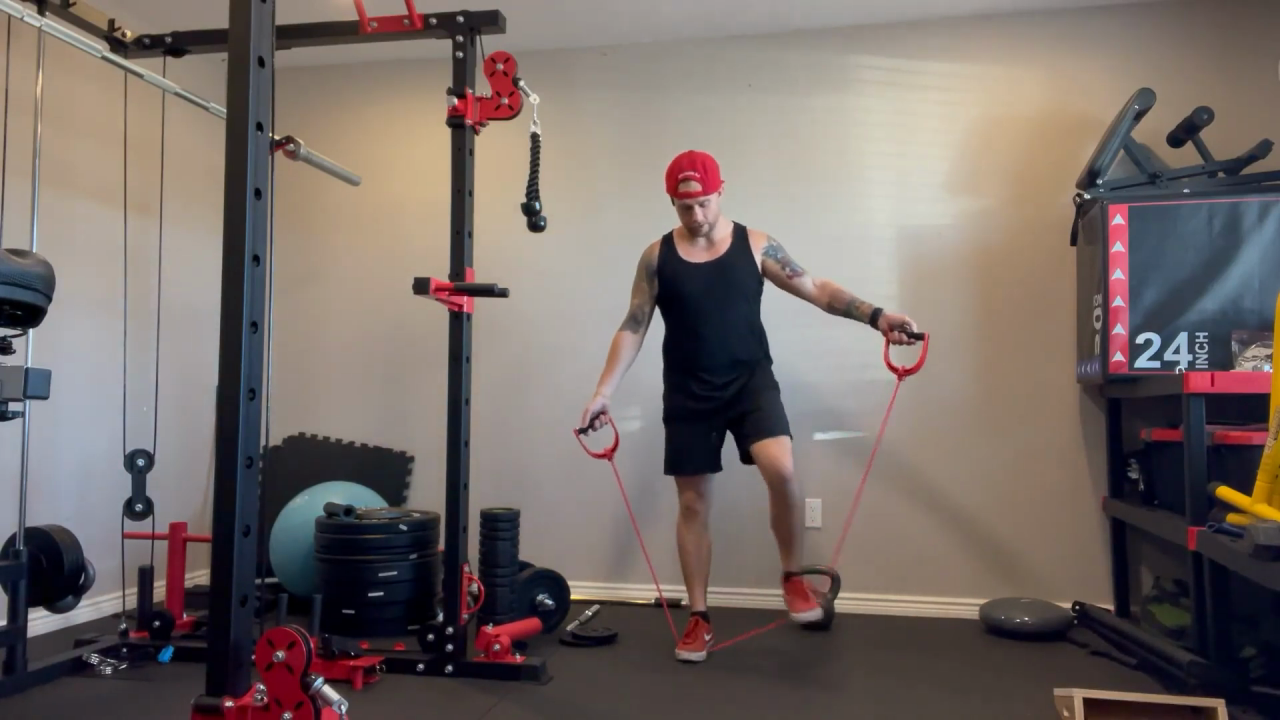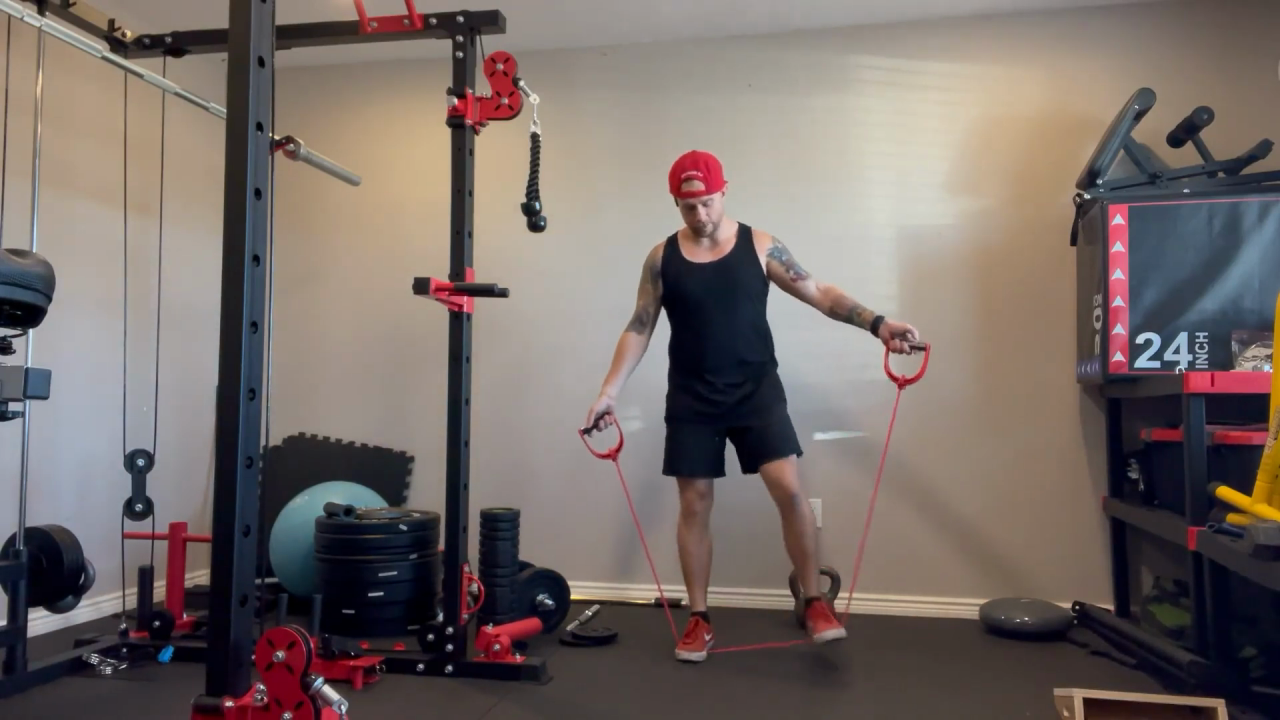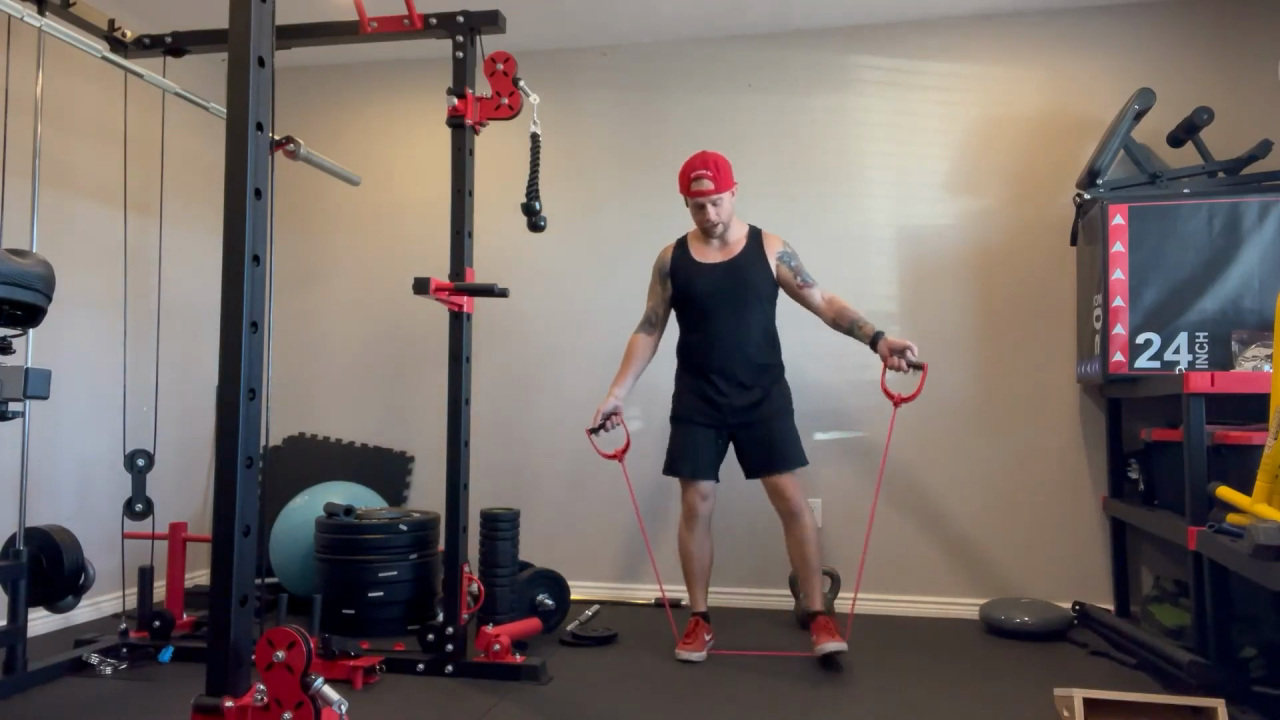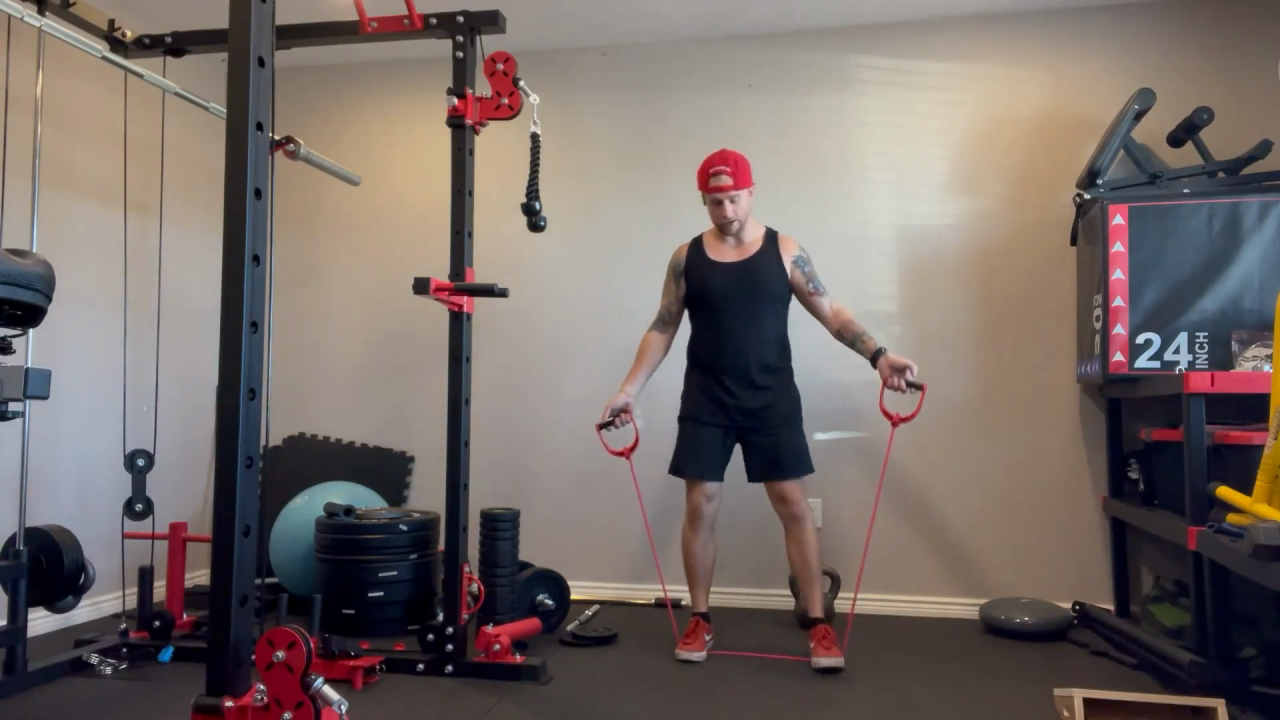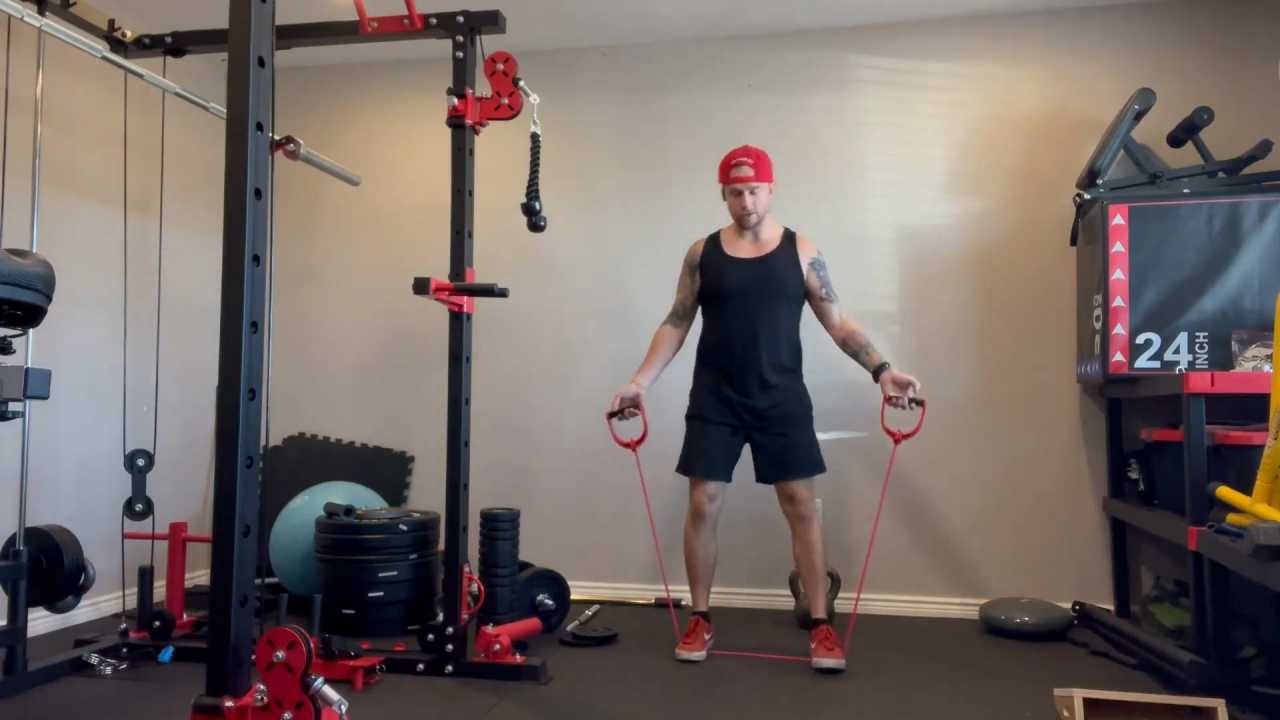
dt=0.1s
person 1, frame 1
left shoulder: (756, 244)
right shoulder: (657, 256)
left elbow: (815, 288)
right elbow: (633, 328)
left wrist: (876, 316)
right wrist: (603, 393)
left hip: (750, 381)
right hip: (688, 394)
left knee: (780, 469)
right knee: (693, 503)
left ankle: (795, 576)
right ankle: (699, 620)
person 1, frame 2
left shoulder: (760, 246)
right shoulder: (662, 258)
left elbow: (817, 292)
right elbow: (639, 329)
left wrist: (877, 323)
right wrist: (608, 393)
left hip: (756, 386)
right hip: (691, 397)
left knee: (788, 487)
right knee: (694, 504)
left ankle: (815, 601)
right ankle: (699, 619)
person 1, frame 3
left shoulder: (770, 248)
right shoulder: (672, 259)
left elbow: (822, 302)
right elbow: (649, 329)
left wrist: (877, 339)
right wrist: (617, 392)
left hip: (763, 396)
right hip: (697, 401)
left knee: (791, 500)
right knee: (695, 506)
left ankle: (818, 617)
right ankle: (699, 621)
person 1, frame 4
left shoulder: (785, 251)
right shoulder: (686, 257)
left elbow: (830, 311)
right elbow: (662, 328)
left wrist: (878, 355)
right wrist: (628, 390)
left hip: (772, 399)
right hip: (706, 401)
left knee: (794, 506)
right knee: (700, 506)
left ankle: (819, 625)
right ankle: (700, 620)
person 1, frame 5
left shoulder: (802, 251)
right shoulder: (702, 253)
left elbow: (837, 320)
right elbow: (676, 323)
left wrist: (882, 369)
right wrist: (640, 382)
left hip: (782, 401)
right hip: (714, 401)
left knee: (801, 506)
right knee: (702, 506)
left ankle: (820, 625)
right ankle: (700, 619)
